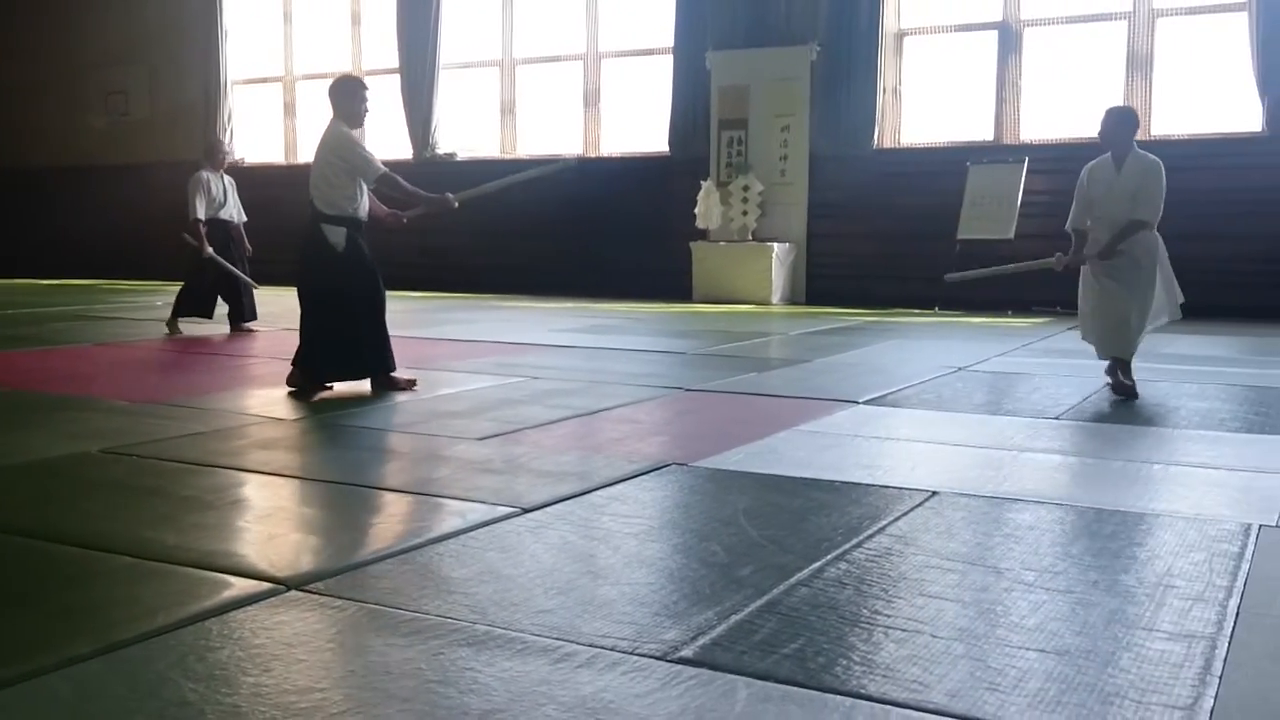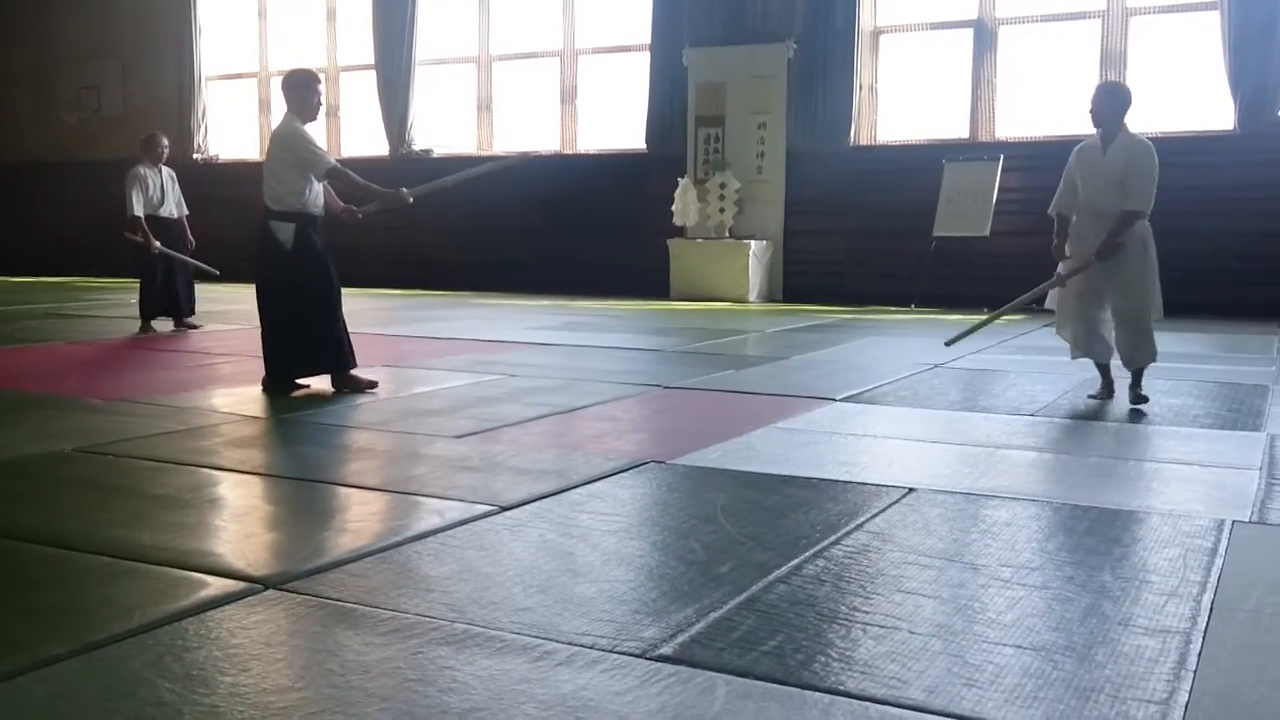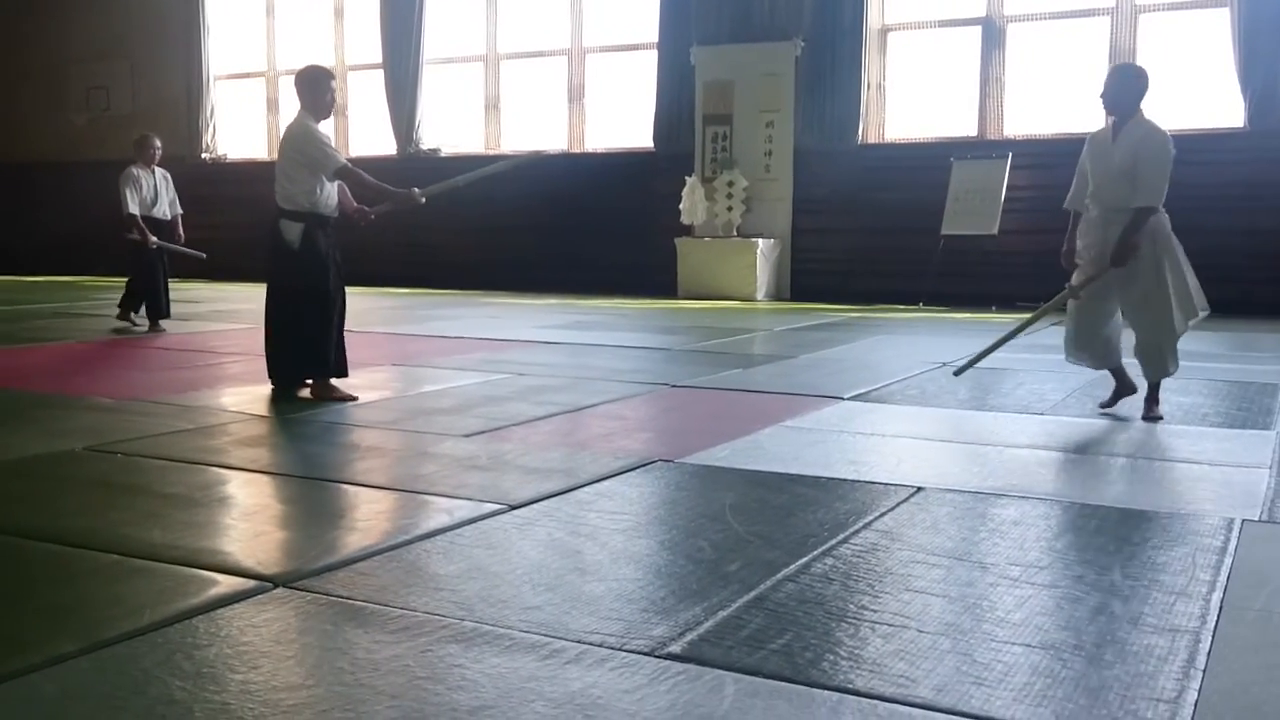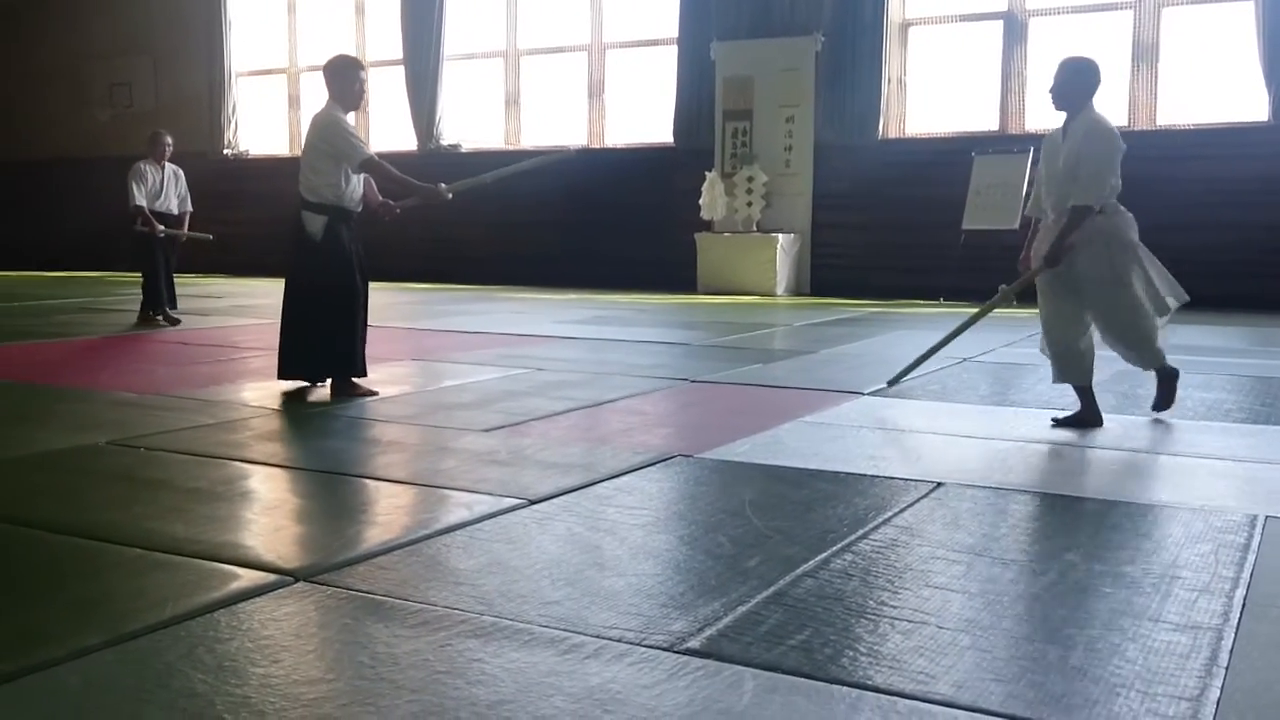
dt=0.4s
person 1, frame 1
left shoulder: (1151, 166)
right shoulder: (1093, 170)
left elbow: (1146, 215)
right elbow: (1080, 215)
left wrist: (1113, 244)
right wrist: (1077, 250)
left hip: (1139, 247)
right hip: (1099, 248)
left knee: (1135, 312)
right knee: (1109, 313)
left ankle: (1118, 367)
right ankle: (1123, 374)
person 1, frame 2
left shoulder: (1140, 150)
right shoulder: (1082, 152)
left elbow: (1140, 204)
right elbow: (1066, 200)
left wrist: (1112, 238)
right wrist: (1060, 239)
left hip: (1127, 240)
right hip: (1085, 239)
left knee: (1132, 313)
right knee: (1087, 312)
left ankle: (1136, 382)
right ankle: (1105, 379)
person 1, frame 3
left shoulder: (1153, 138)
right shoulder: (1096, 140)
left elbow: (1150, 199)
right elbow: (1080, 194)
left wrist: (1126, 241)
right wrist: (1070, 241)
left hip: (1140, 236)
right hip: (1098, 236)
left knee: (1151, 320)
right knee: (1087, 316)
left ankle: (1152, 396)
right ankle: (1121, 380)
person 1, frame 4
left shoulder: (1101, 134)
right shoulder: (1054, 140)
left elbow: (1089, 198)
right elbow: (1042, 198)
left wrist: (1057, 243)
right wrist: (1032, 246)
left hip: (1099, 236)
right hip: (1063, 239)
left knee: (1120, 321)
right knee: (1061, 327)
left ankle: (1164, 372)
right ankle: (1088, 407)
person 2, frame 1
left shoulder: (336, 139)
right shoulder: (343, 140)
left elbow: (359, 188)
right elbow: (384, 179)
left wrist: (383, 213)
right wrist: (431, 201)
left hip: (330, 235)
right hip: (338, 236)
left knee: (325, 306)
right knee: (365, 300)
left ankle: (305, 372)
right ankle: (380, 373)
person 2, frame 2
left shoulder: (291, 134)
right shoulder: (291, 134)
left elbow: (319, 182)
right elbow: (335, 173)
left wrist: (339, 208)
right wrist: (384, 196)
left hip: (291, 230)
right hip: (291, 232)
left knee: (286, 305)
right knee: (321, 297)
left ankle: (279, 375)
right ankle: (340, 371)
person 2, frame 3
left shoulder: (309, 132)
right shoulder: (304, 132)
left elbow: (334, 180)
right elbow: (346, 172)
left wrist: (351, 208)
right wrist: (396, 196)
left hip: (309, 230)
right hip: (302, 231)
left knee: (295, 304)
right knee: (320, 302)
left ankle: (288, 374)
right ankle: (320, 377)
person 2, frame 4
left shoulder: (337, 123)
right shoulder: (331, 123)
left elbow: (361, 173)
right elbow: (372, 165)
left wrist: (377, 202)
right wrist: (422, 190)
left hip: (330, 222)
right hip: (327, 224)
left knee: (314, 298)
right knee: (343, 298)
left ankle: (306, 367)
right ankle: (342, 377)
person 3, frame 1
left shoulder: (229, 181)
right shoulder: (201, 178)
left elbow: (237, 214)
right elbow: (197, 215)
left wrist: (244, 240)
right wrist: (203, 242)
left hip: (230, 233)
right hip: (212, 232)
left knee: (238, 277)
right knee: (201, 278)
left ankle: (238, 321)
right ankle: (175, 318)
person 3, frame 2
left shoulder: (170, 174)
right shoulder: (138, 174)
left elbow: (179, 207)
right elbow: (135, 212)
left wrist: (187, 233)
right wrist: (149, 237)
left hip: (171, 228)
right hip: (151, 228)
left knee: (180, 272)
right knee: (152, 276)
left ankle: (181, 317)
right ankle: (146, 321)
person 3, frame 3
left shoulder: (164, 175)
right shoulder: (132, 174)
left elbow: (173, 205)
right elbow: (131, 210)
left wrist: (178, 227)
right wrist: (145, 233)
left hip: (161, 229)
right hip: (143, 229)
left knee: (142, 274)
right knee: (153, 275)
left ankle: (126, 310)
right ankle: (155, 319)
person 3, frame 4
left shoulder: (176, 172)
right shoulder: (140, 169)
left elbow: (184, 203)
right elbow: (137, 203)
left wrist: (184, 225)
right wrist: (153, 223)
left hip: (169, 225)
right hip: (147, 225)
left knee: (165, 268)
right knee: (155, 267)
left ankle: (147, 311)
right ankle: (162, 310)
